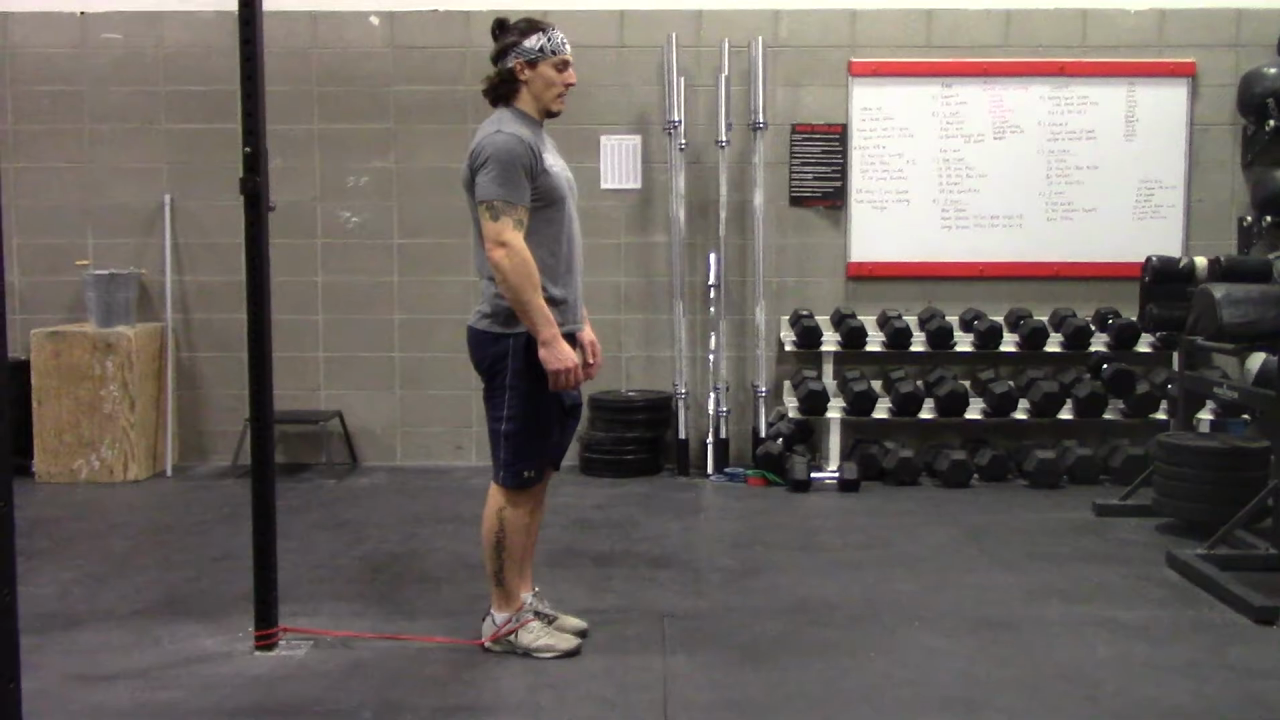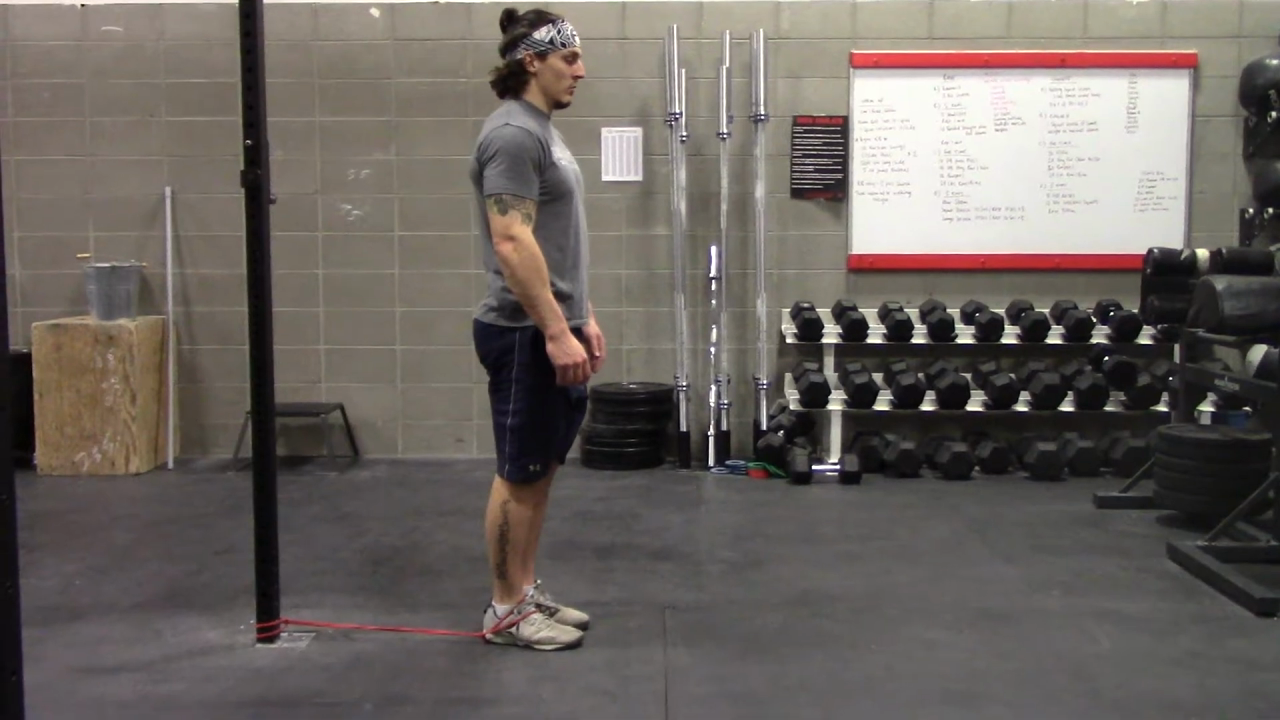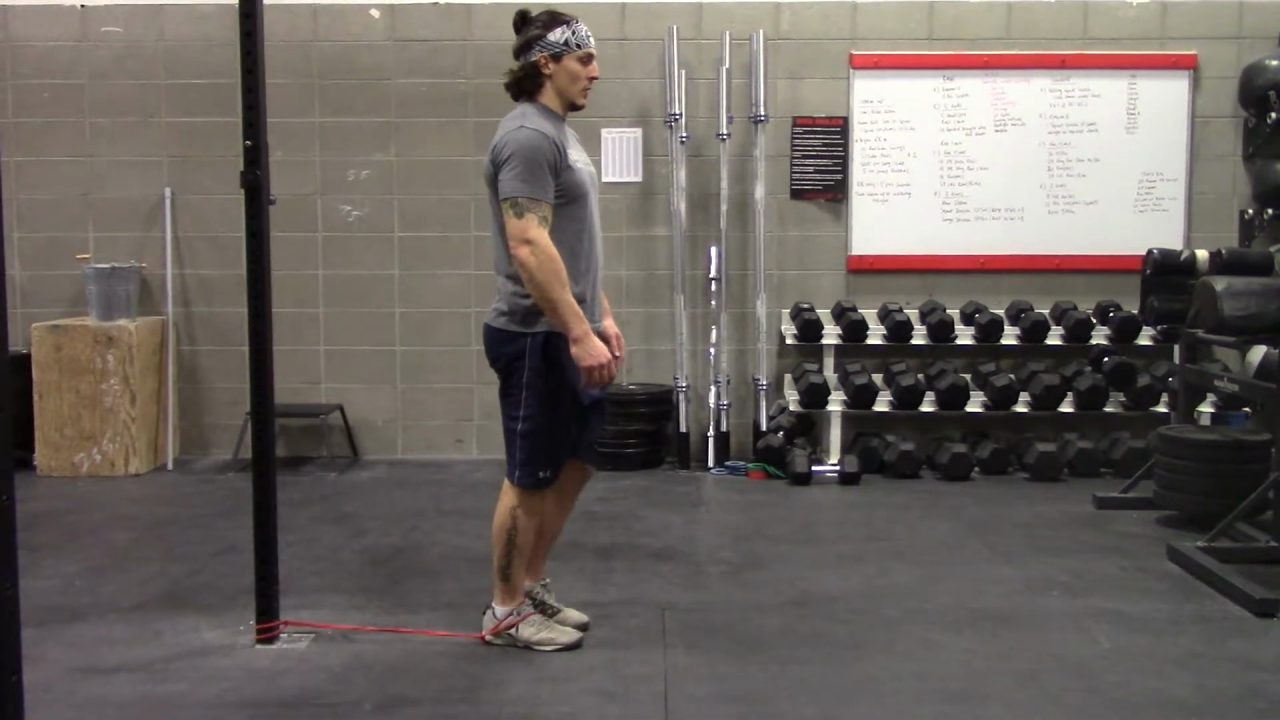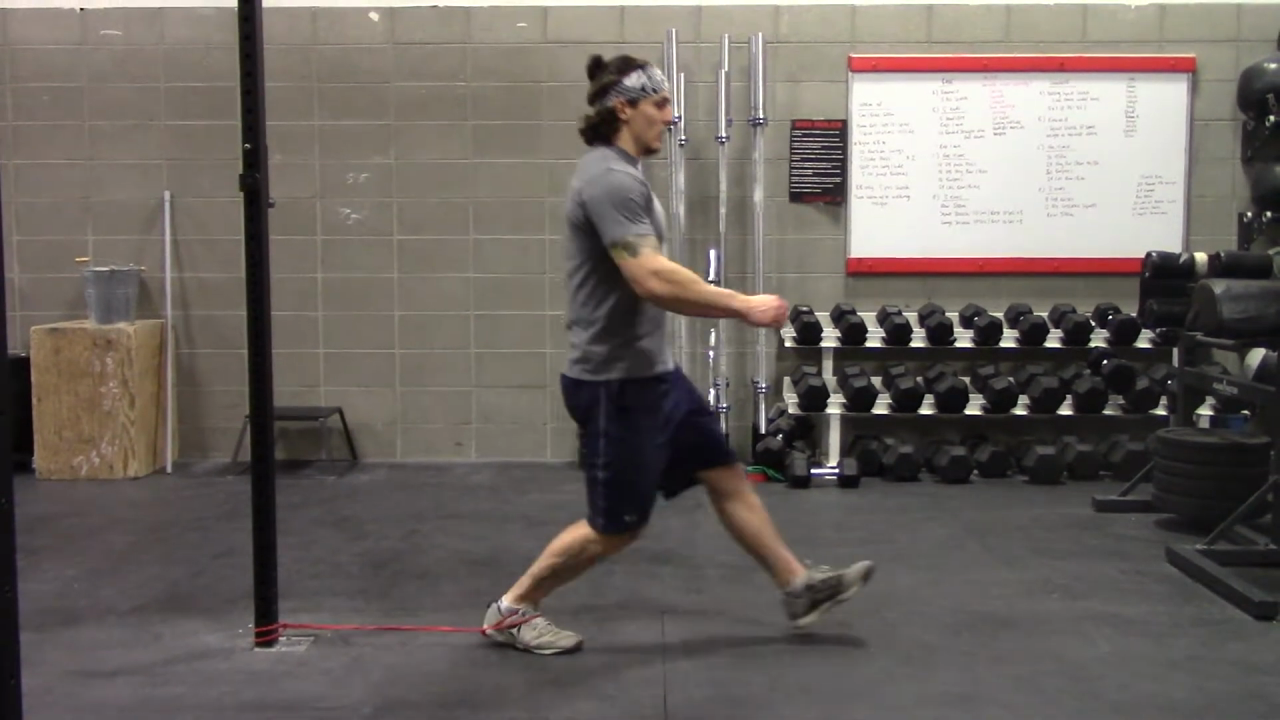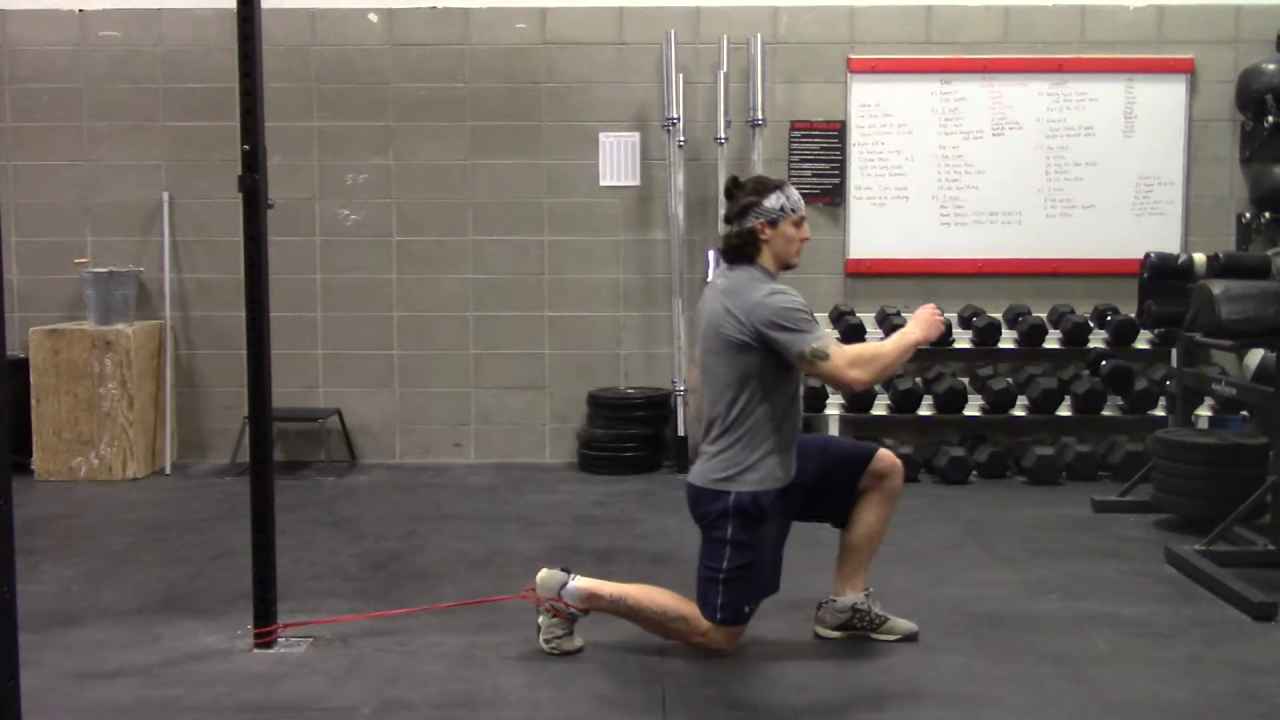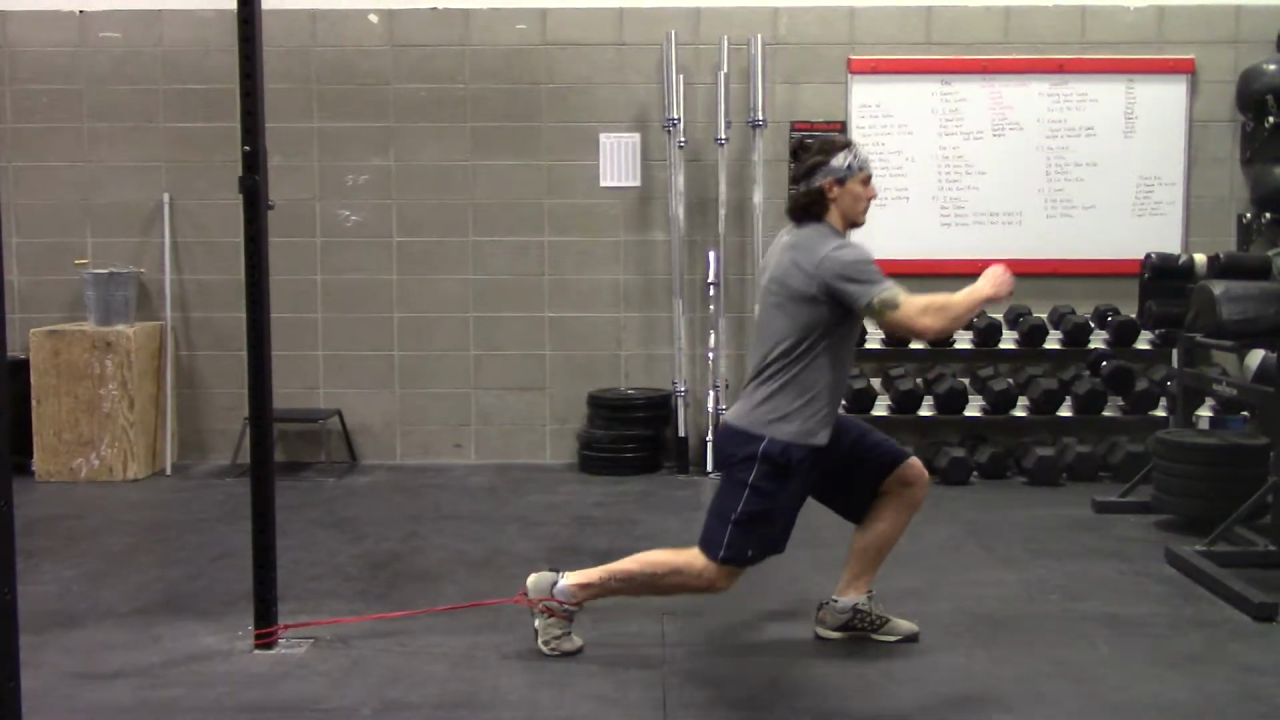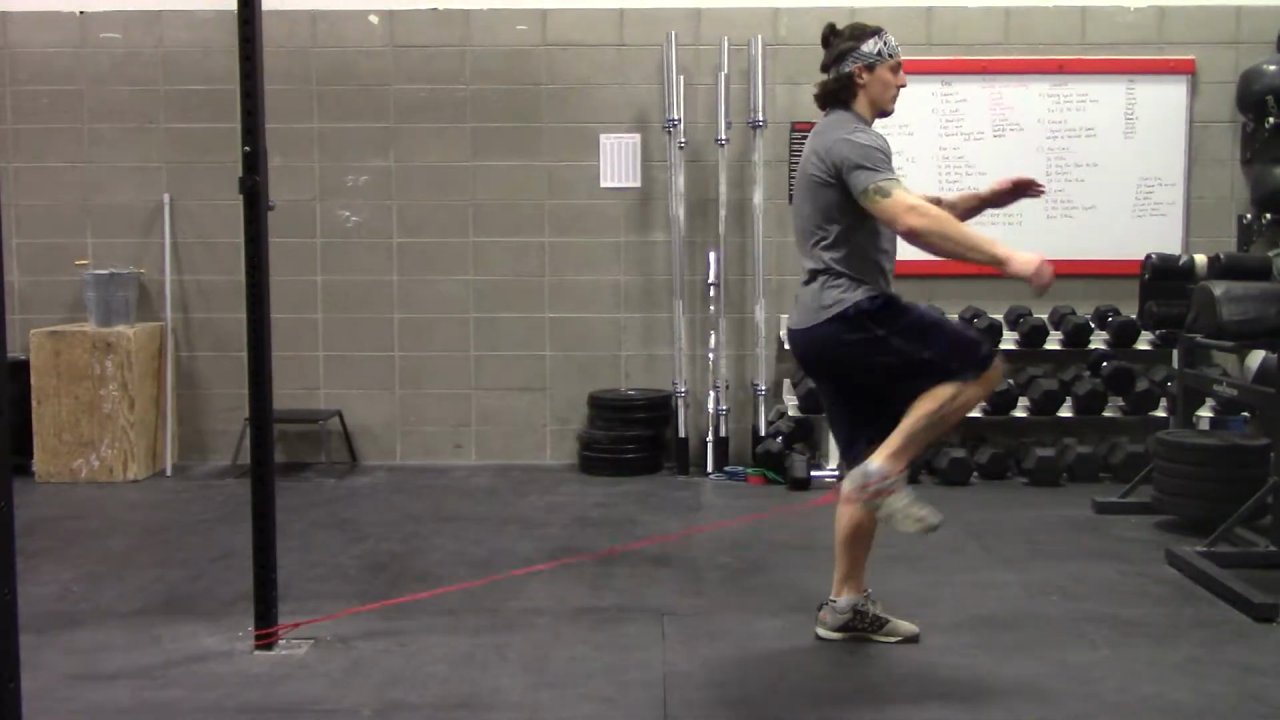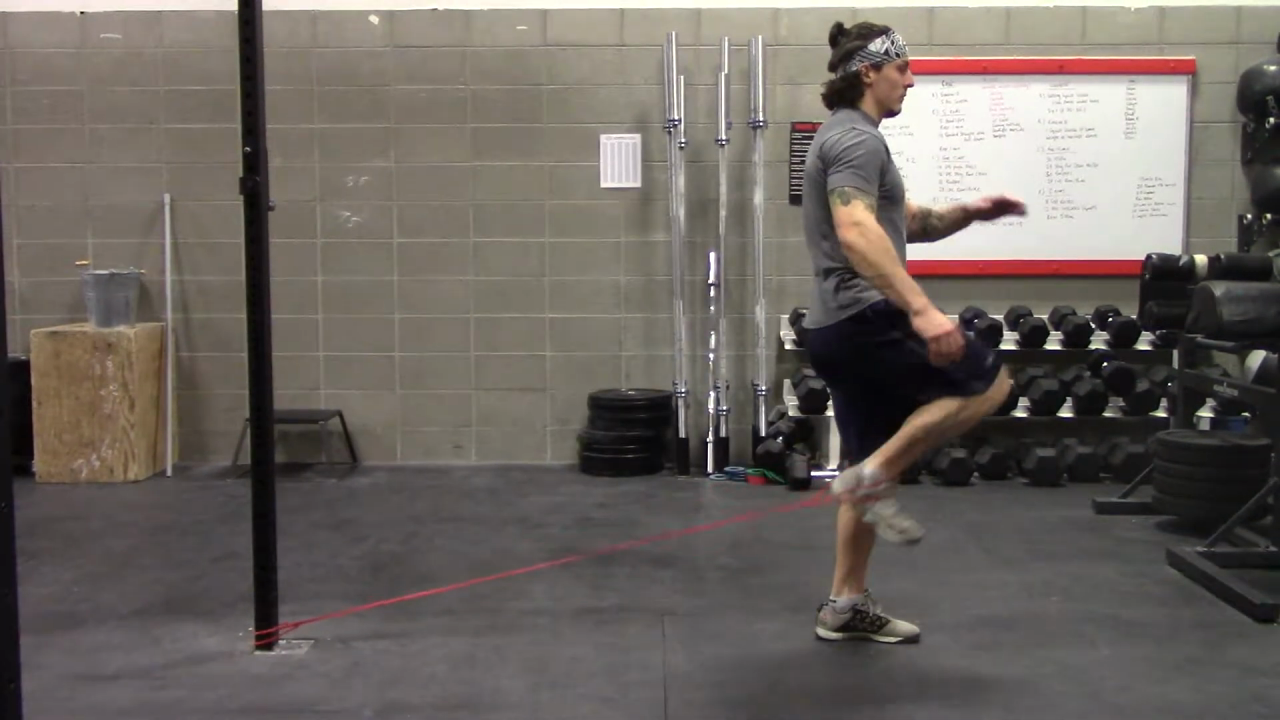
dt=0.5s
person 1, frame 1
left shoulder: (534, 139)
right shoulder: (505, 141)
right elbow: (505, 249)
left wrist: (579, 325)
right wrist: (549, 339)
left hip: (546, 335)
right hip: (520, 341)
left knee: (536, 478)
right knee: (515, 481)
left ankle: (525, 598)
right ankle: (504, 617)
person 1, frame 2
left shoulder: (541, 132)
right shoulder: (513, 134)
right elbow: (513, 243)
left wrist: (583, 319)
right wrist: (556, 334)
left hip: (552, 330)
right hip: (526, 335)
left knee: (541, 470)
right knee: (520, 474)
left ankle: (527, 592)
right ankle: (506, 610)
person 1, frame 3
left shoulder: (556, 133)
right shoulder: (529, 136)
right elbow: (530, 247)
left wrist: (602, 318)
right wrist: (581, 335)
left hip: (563, 334)
right hip: (537, 339)
left knee: (571, 469)
right knee: (531, 478)
left ankle: (530, 588)
right ankle: (506, 612)
person 1, frame 4
left shoulder: (615, 172)
right shoulder: (611, 181)
right elbow: (654, 280)
right wrist: (747, 306)
left hip: (651, 371)
right hip: (615, 384)
left knee: (725, 478)
right knee: (618, 525)
left ankle: (803, 587)
right ankle: (513, 610)
person 1, frame 5
left shoulder: (727, 285)
right shoulder: (767, 300)
left elbow: (700, 380)
right elbow: (851, 372)
left wrist: (716, 446)
right wrist: (912, 334)
left hip: (770, 462)
right hip: (742, 490)
left knee: (884, 470)
right knee: (717, 633)
left ankle: (846, 604)
right ankle: (570, 592)
person 1, frame 6
left shoulder: (799, 243)
right shoulder: (833, 255)
right elbow: (920, 322)
left wrist: (821, 400)
right wrist: (982, 293)
left hip: (803, 426)
right hip: (770, 441)
left knee: (907, 480)
right knee: (714, 570)
left ankle: (848, 606)
right ankle: (561, 592)
person 1, frame 7
left shoulder: (841, 136)
right shoulder: (852, 139)
left elbow: (907, 215)
right elbow: (910, 219)
left wrist: (985, 199)
right wrist: (1006, 257)
left hip: (829, 323)
right hip: (846, 317)
left knee: (870, 466)
right knee: (981, 366)
left ankle: (846, 605)
right ankle: (884, 472)
person 1, frame 8
left shoulder: (852, 137)
right shoulder: (853, 137)
left elbow: (905, 223)
right elbow: (857, 233)
left wrist: (970, 211)
right wrist: (922, 308)
left hip: (844, 325)
right hip: (861, 317)
left knee: (878, 463)
right knee: (987, 386)
left ankle: (845, 604)
right ankle: (869, 480)
